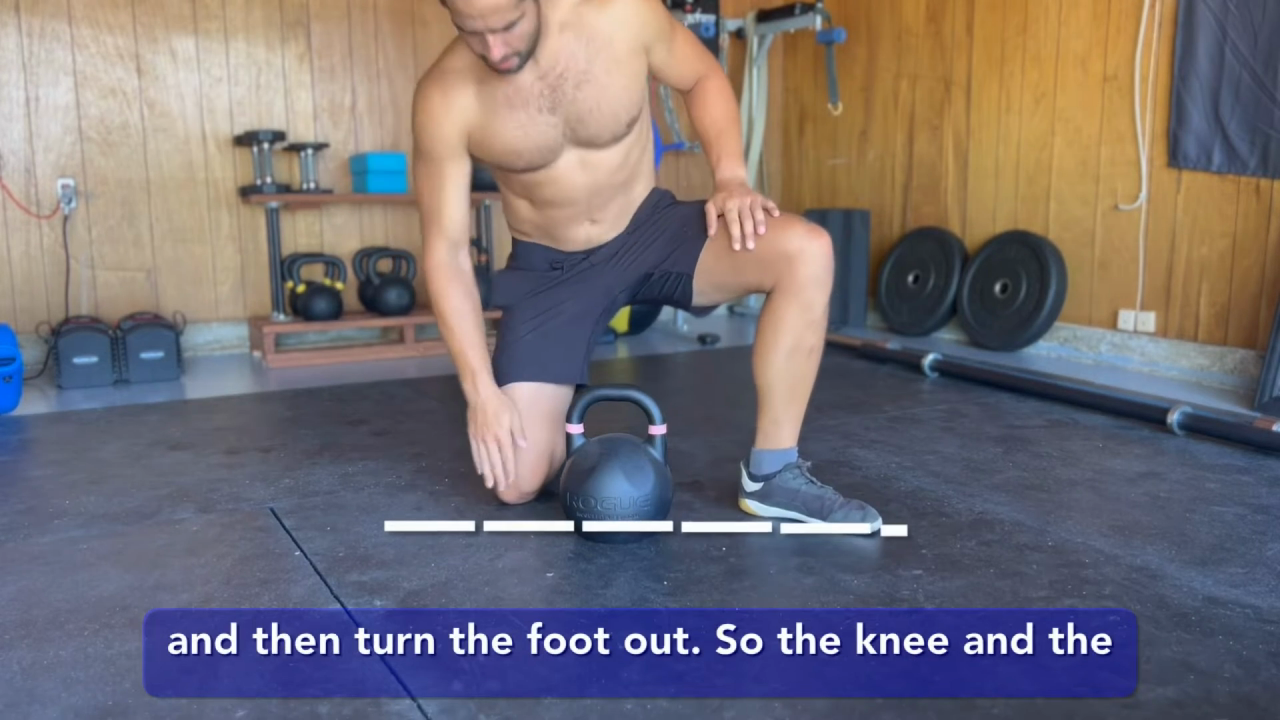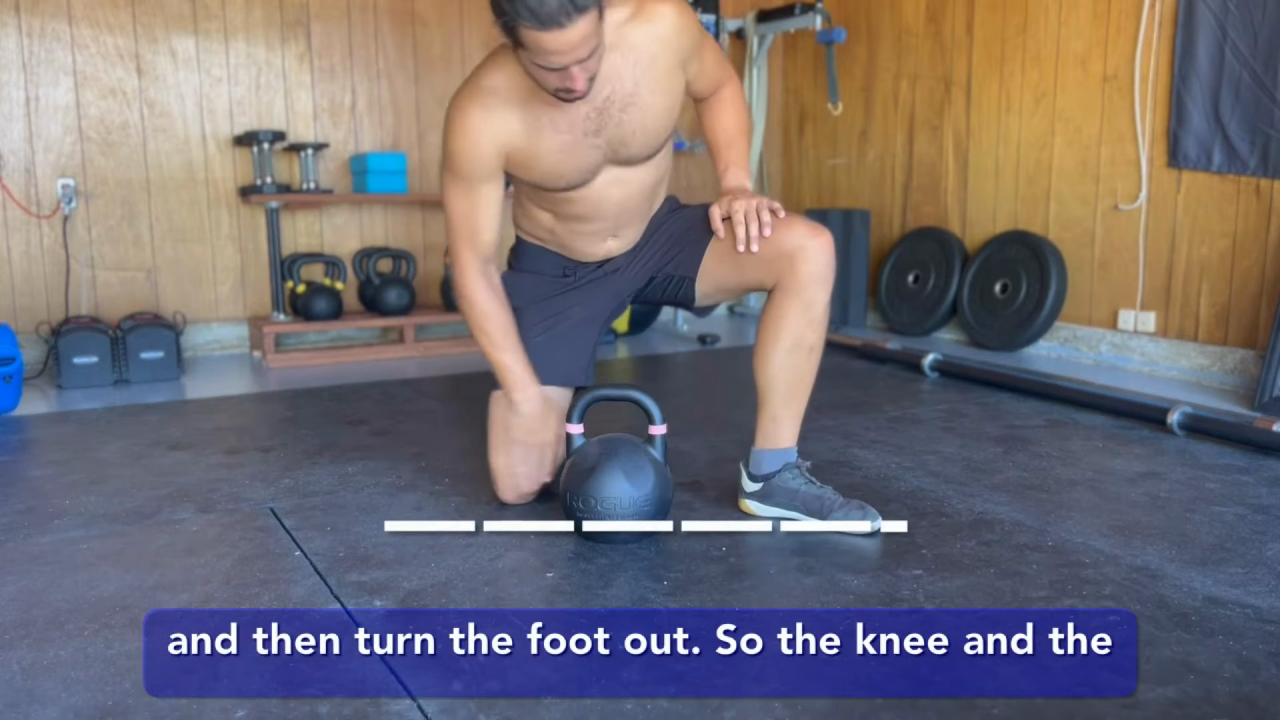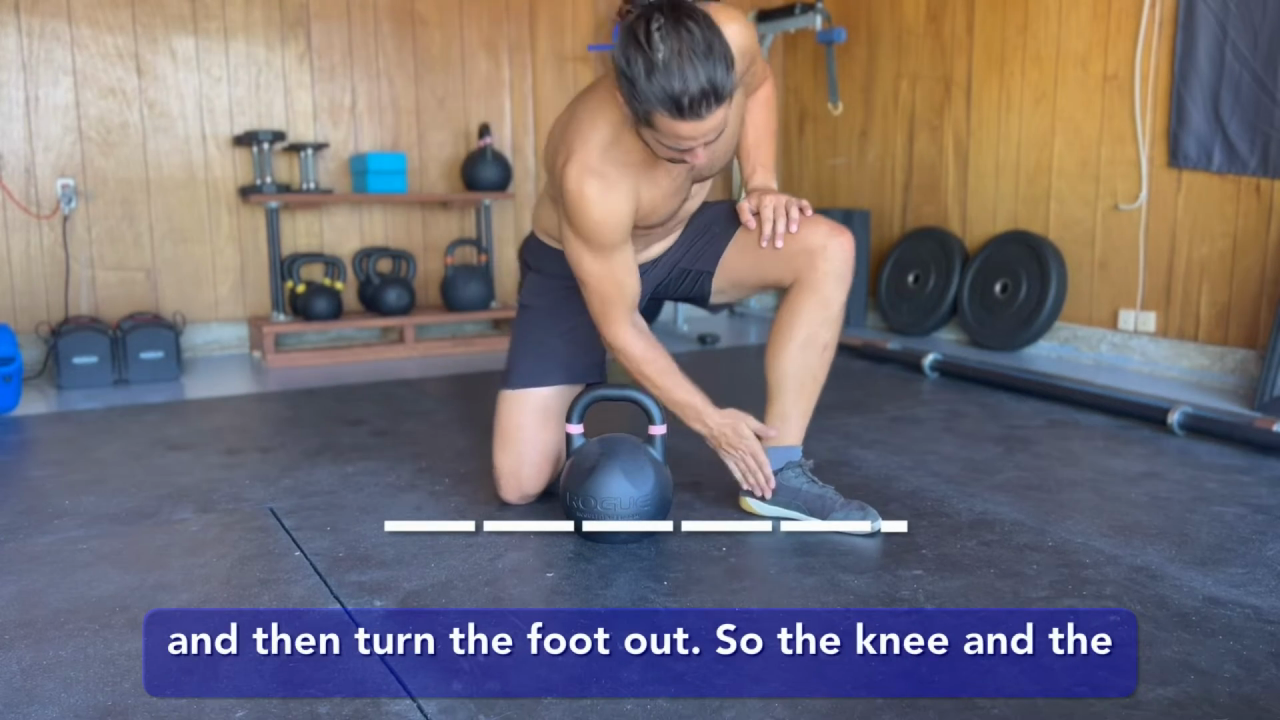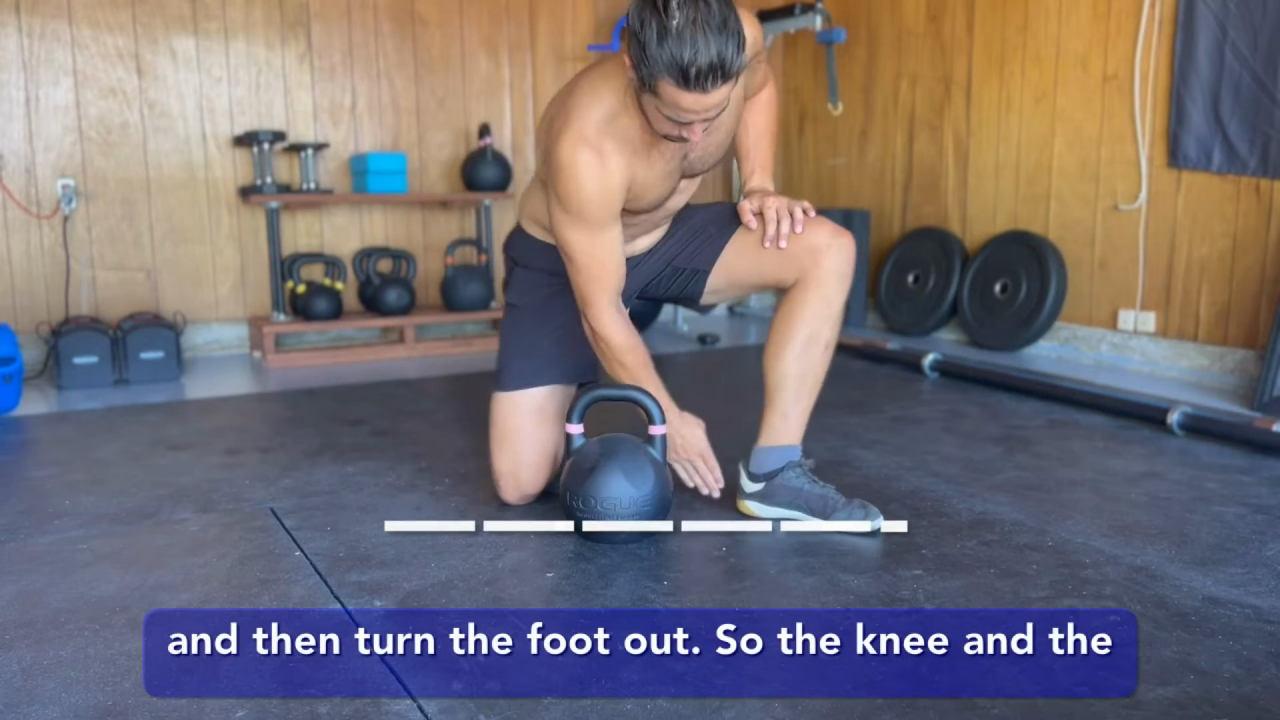
dt=0.4s
person 1, frame 1
right shoulder: (445, 97)
left elbow: (703, 78)
right elbow: (446, 253)
left wrist: (731, 177)
right wrist: (480, 390)
left hip: (650, 228)
right hip: (550, 269)
left knee: (806, 251)
right knee: (516, 484)
left ankle: (771, 473)
right ankle: (561, 408)
person 1, frame 2
right shoulder: (480, 115)
left elbow: (720, 88)
right elbow: (474, 267)
left wrist: (736, 184)
right wrist: (522, 396)
left hip: (659, 236)
right hip: (556, 273)
left knee: (807, 248)
right knee: (518, 483)
left ankle: (771, 473)
right ankle: (571, 420)
person 1, frame 3
right shoulder: (590, 174)
right elbow: (622, 329)
left wrist: (762, 184)
right wrist: (711, 423)
left hip: (683, 234)
right hip: (572, 271)
left knee: (828, 246)
right knee: (520, 485)
left ankle: (780, 470)
right ankle: (572, 416)
person 1, frame 4
right shoulder: (587, 145)
right elbow: (601, 314)
left wrist: (760, 186)
right wrist: (669, 421)
left hip: (668, 233)
right hip: (557, 266)
left knee: (828, 248)
right knee: (519, 485)
left ankle: (772, 472)
right ankle: (558, 414)
